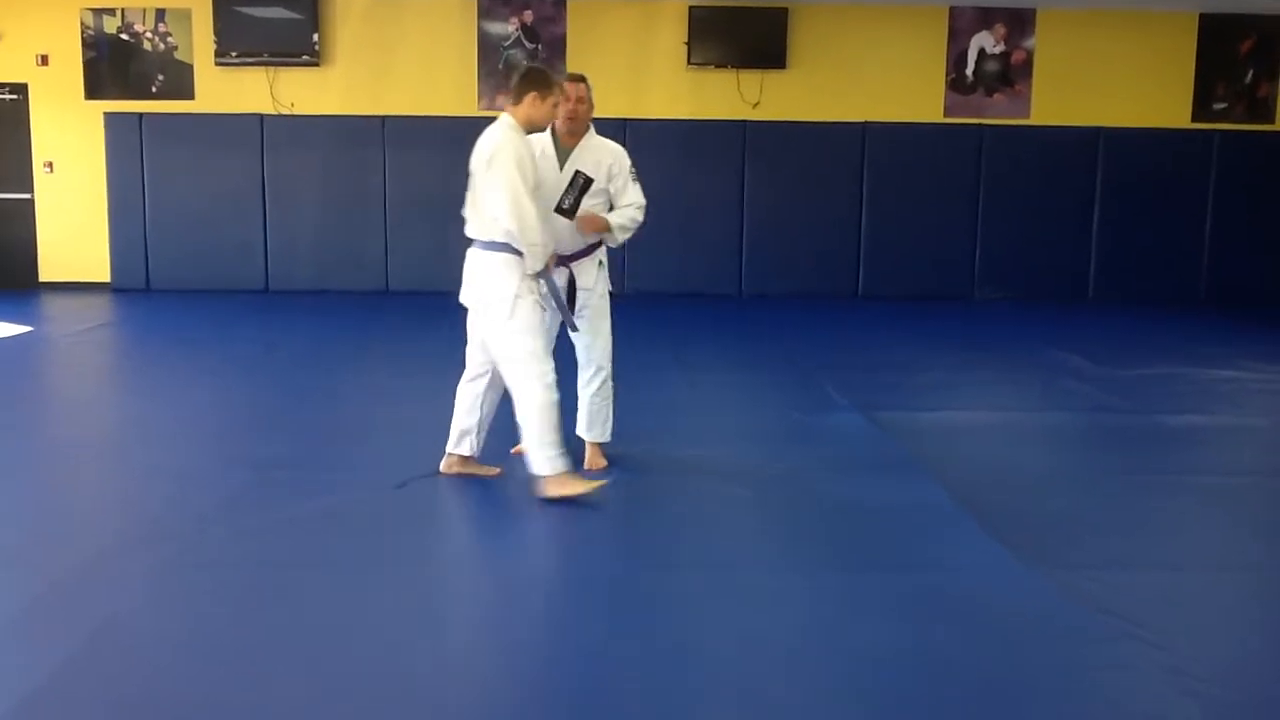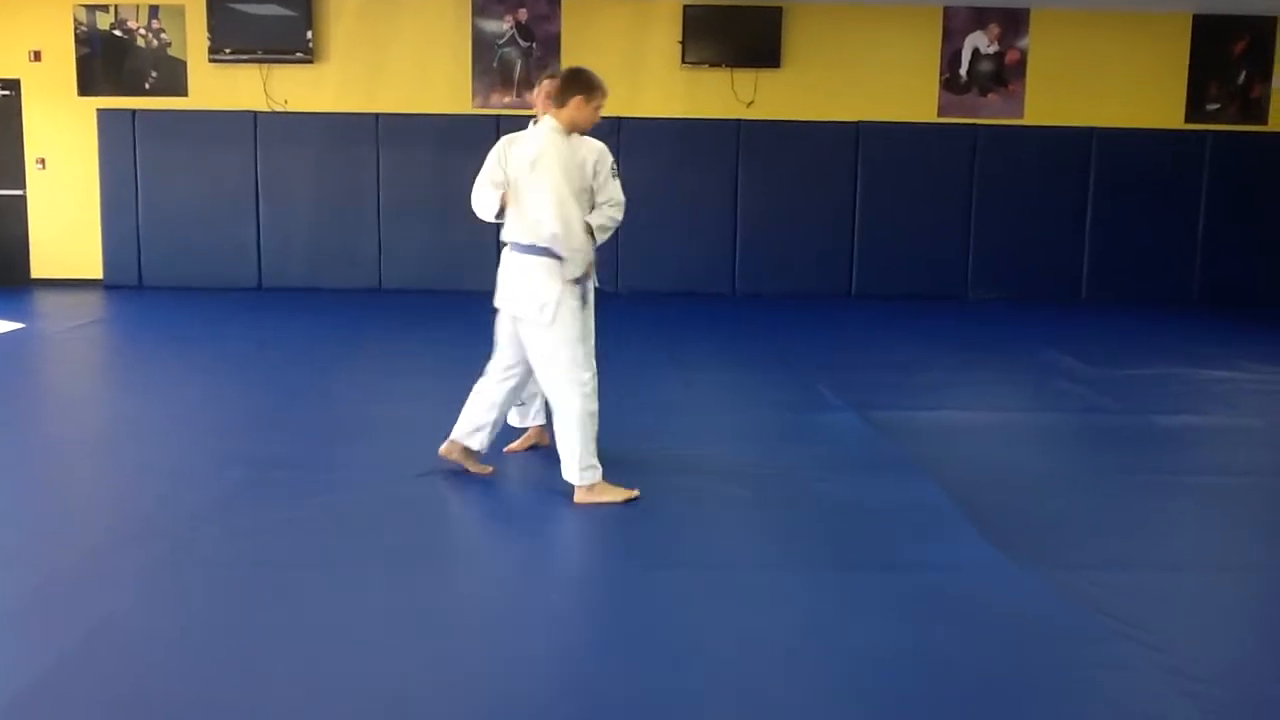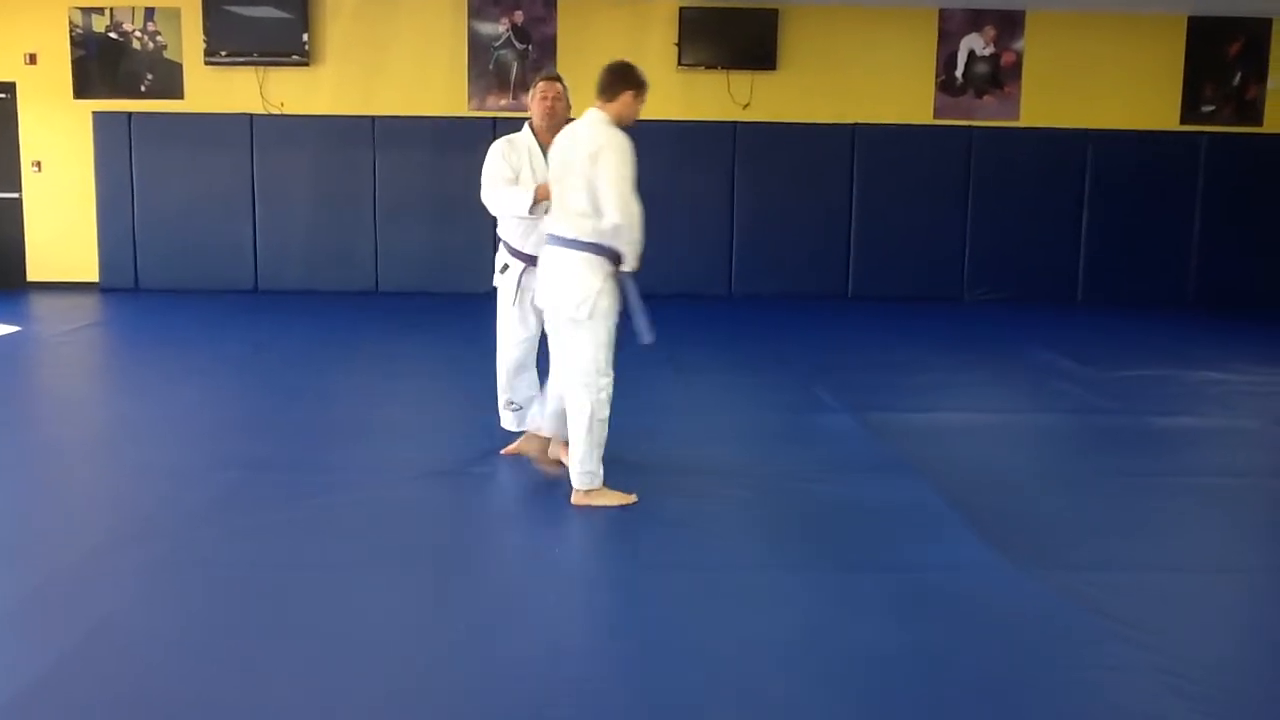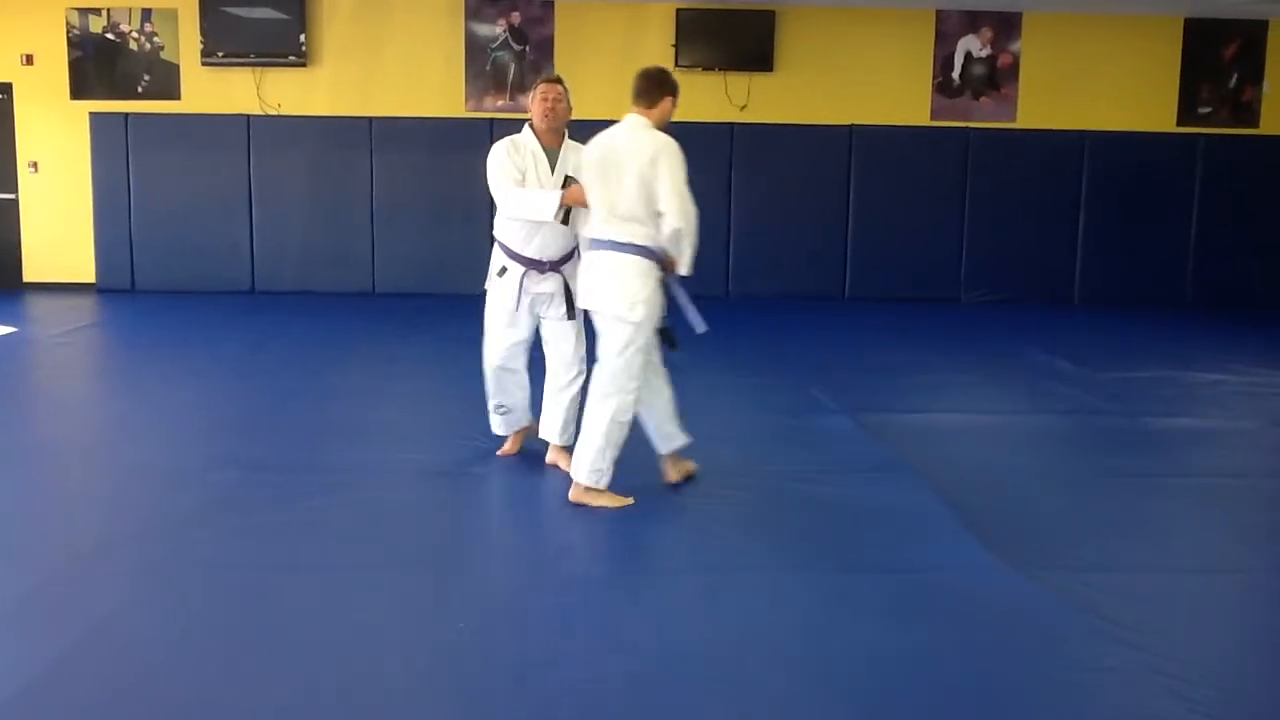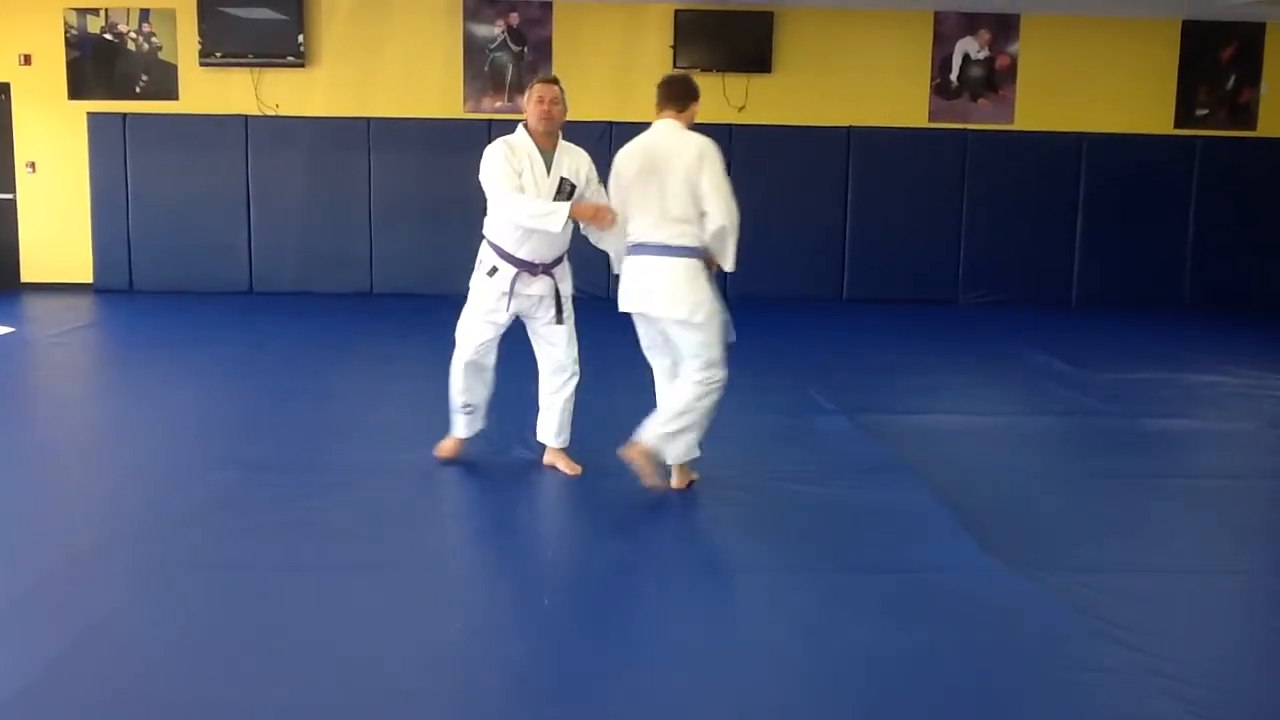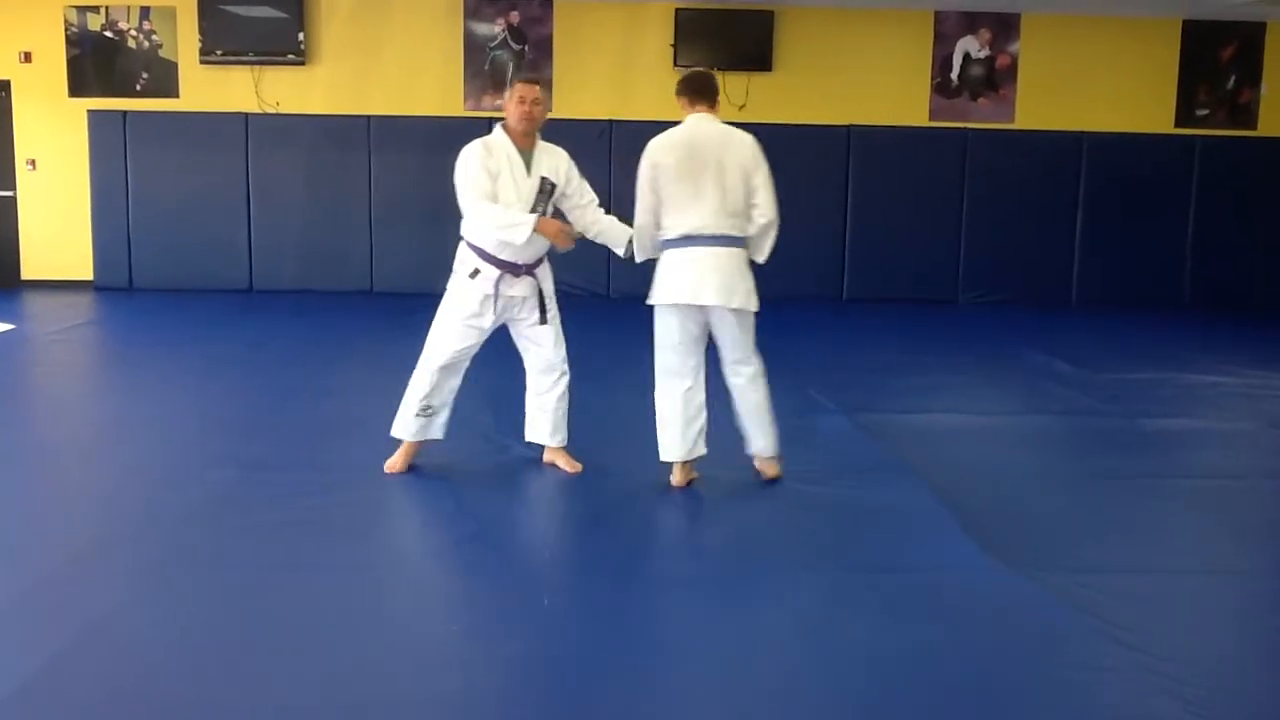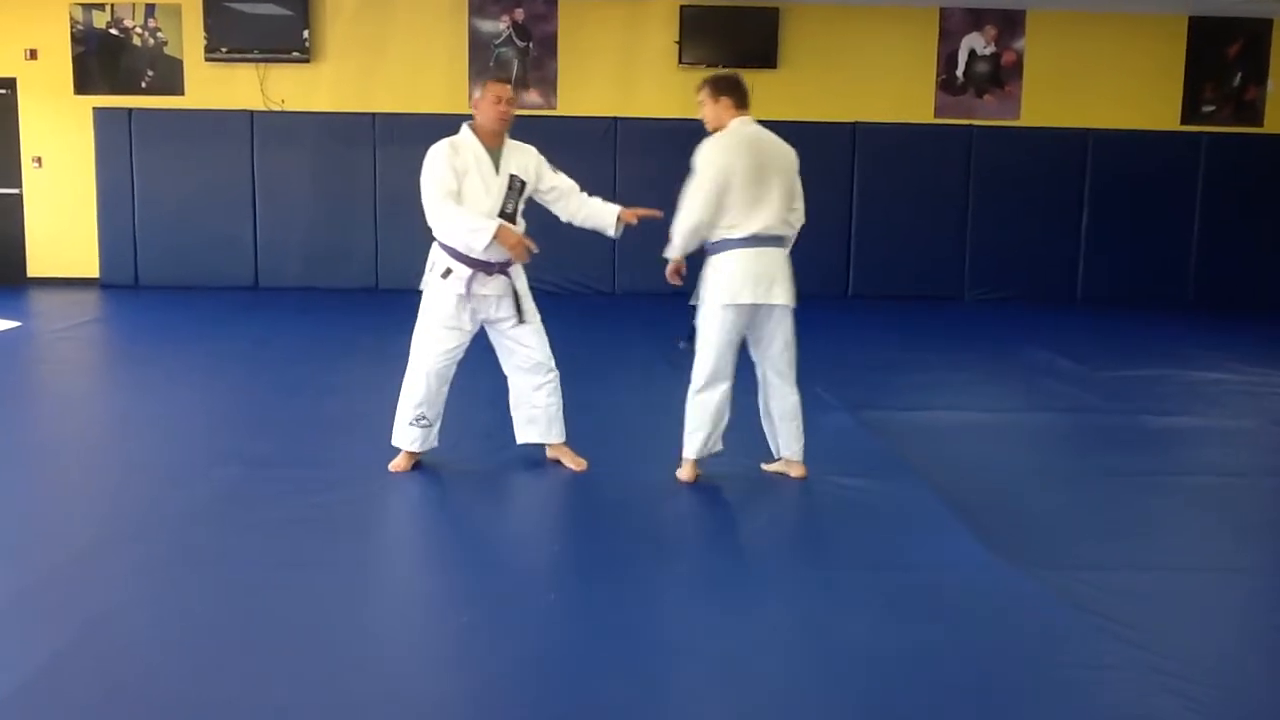
dt=0.2s
person 1, frame 1
left shoulder: (501, 137)
right shoulder: (508, 143)
right elbow: (515, 216)
left wrist: (536, 254)
right wrist: (541, 257)
left hip: (491, 265)
right hip: (504, 270)
left knee: (485, 367)
right knee: (532, 372)
left ankle: (458, 453)
right ankle: (554, 475)
person 1, frame 2
left shoulder: (534, 139)
right shoulder: (554, 147)
right elbow: (559, 221)
left wrist: (572, 260)
right wrist: (580, 264)
left hip: (522, 267)
right hip: (543, 274)
left knee: (509, 364)
right knee: (574, 377)
left ankle: (463, 441)
right ankle: (587, 482)
person 1, frame 3
left shoulder: (568, 135)
right shoulder: (611, 141)
right elbow: (620, 212)
right wrist: (627, 256)
left hip: (557, 258)
right hip: (585, 267)
left knee: (573, 368)
right knee: (591, 376)
left ankle: (570, 451)
right ankle: (586, 485)
person 1, frame 4
left shoulder: (597, 144)
right shoulder: (661, 146)
right elbow: (678, 215)
right wrist: (676, 258)
left hip: (597, 265)
right hip: (632, 271)
left knee: (645, 365)
right knee: (618, 377)
left ankle: (672, 456)
right ankle: (586, 481)
person 1, frame 5
left shoulder: (628, 152)
right shoulder: (700, 148)
left elbow: (619, 220)
right elbow: (722, 215)
right wrist: (719, 258)
left hip: (639, 271)
right hip: (683, 272)
left knee: (670, 371)
right knee: (706, 371)
left ankle: (679, 465)
right ankle: (646, 446)
person 1, frame 6
left shoulder: (661, 145)
right shoulder: (744, 143)
left elbow: (645, 214)
right elbow: (766, 211)
left wrist: (657, 255)
right wrist: (749, 251)
left hip: (679, 264)
right hip: (727, 264)
left knee: (677, 370)
right knee: (743, 365)
left ankle: (680, 464)
right ankle: (766, 455)
person 1, frame 7
left shoulder: (717, 147)
right shoulder: (782, 148)
left elbow: (696, 209)
right elbow: (796, 212)
left wrist: (677, 254)
left hip: (732, 266)
right hip: (774, 265)
left knee: (711, 368)
right knee: (777, 368)
left ankle: (691, 462)
right ankle: (791, 457)
person 2, frame 1
left shoulder: (611, 155)
right shoulder: (526, 149)
left elbow: (634, 208)
left wrist: (606, 224)
left hip: (586, 270)
left knee: (593, 355)
left ankle: (594, 441)
person 2, frame 2
left shoulder: (594, 152)
right shoulder: (509, 147)
left elbow: (613, 208)
right elbow: (480, 198)
left wrist: (586, 230)
right ankle: (535, 427)
person 2, frame 3
right shoulder: (505, 149)
right elbow: (496, 198)
right wrist: (539, 191)
right hip: (517, 269)
right knee: (513, 355)
left ankle: (559, 438)
right ankle: (533, 430)
person 2, frame 4
left shoulder: (584, 158)
right shoulder: (507, 150)
right elbow: (510, 200)
right wrist: (563, 198)
left hip: (561, 274)
right hip: (512, 271)
left knee: (568, 361)
right knee: (501, 356)
left ankle: (557, 445)
right ankle: (519, 425)
person 2, frame 5
left shoulder: (578, 160)
right shoulder: (502, 151)
left elbow: (600, 219)
right elbow: (509, 206)
right wrist: (573, 211)
left hip: (550, 278)
right hip: (500, 272)
left knee: (562, 363)
right knee: (472, 350)
left ankle: (555, 448)
right ankle: (462, 430)
person 2, frame 6
left shoulder: (557, 159)
right shoulder: (477, 153)
left elbow: (586, 211)
right elbow: (477, 211)
left wrist: (630, 237)
right wrist: (537, 224)
left hip: (530, 278)
right hip: (479, 275)
left knee: (551, 363)
right knee: (442, 357)
left ankle: (553, 446)
right ankle: (410, 443)
person 2, frame 7
left shoulder: (525, 157)
right shoulder: (446, 153)
left elbow: (567, 197)
right elbow: (440, 213)
left wrist: (617, 213)
right wrist: (498, 232)
left hip: (504, 279)
right hip: (454, 276)
left knee: (536, 362)
right knee: (430, 364)
left ankle: (555, 443)
right ankle: (411, 446)
